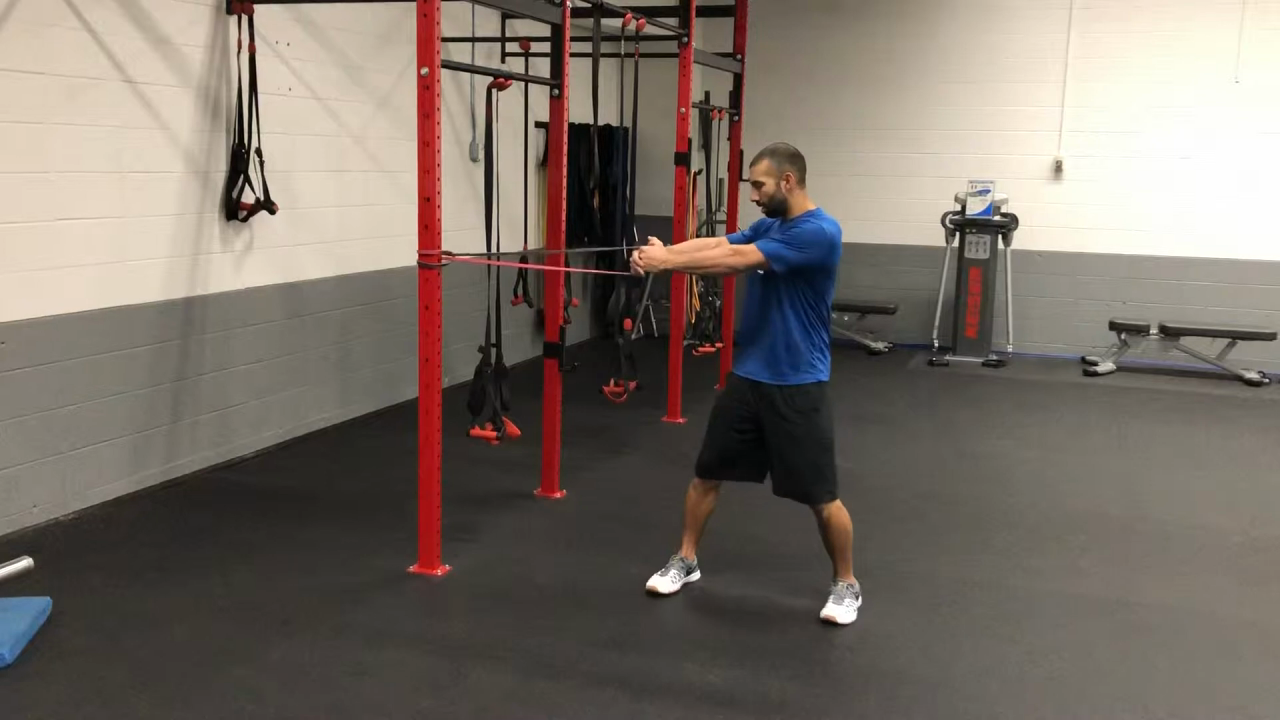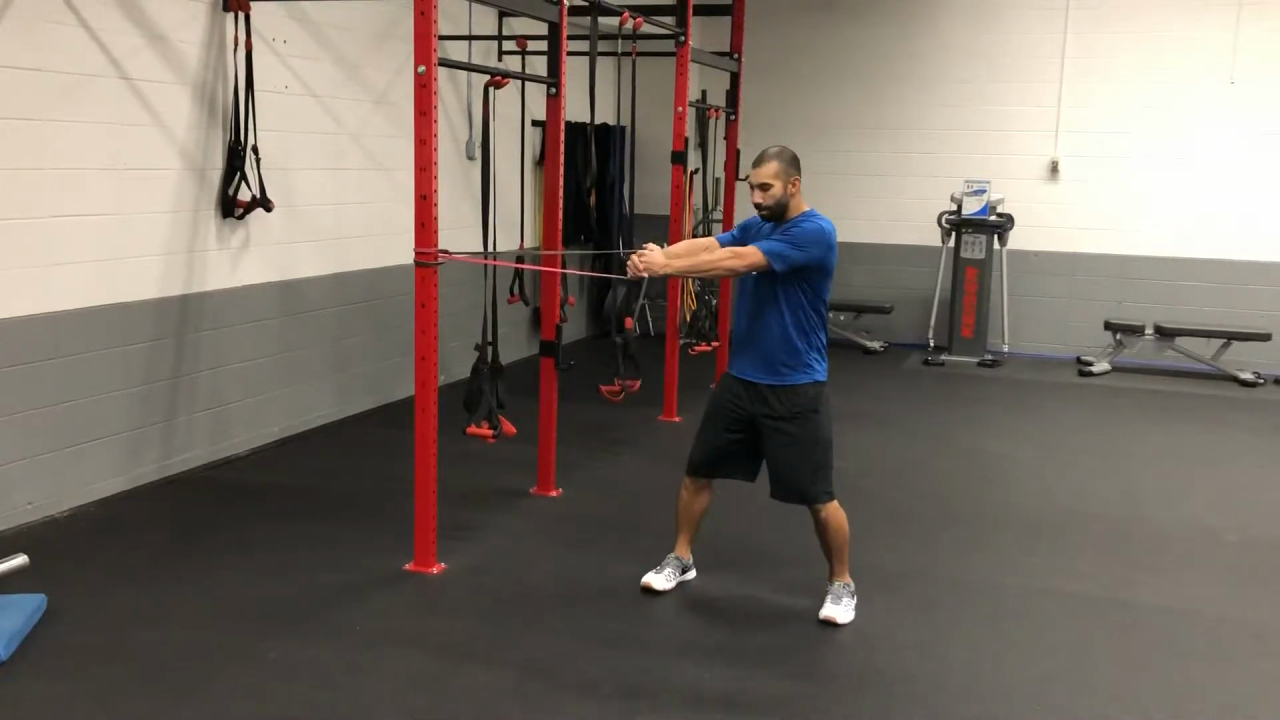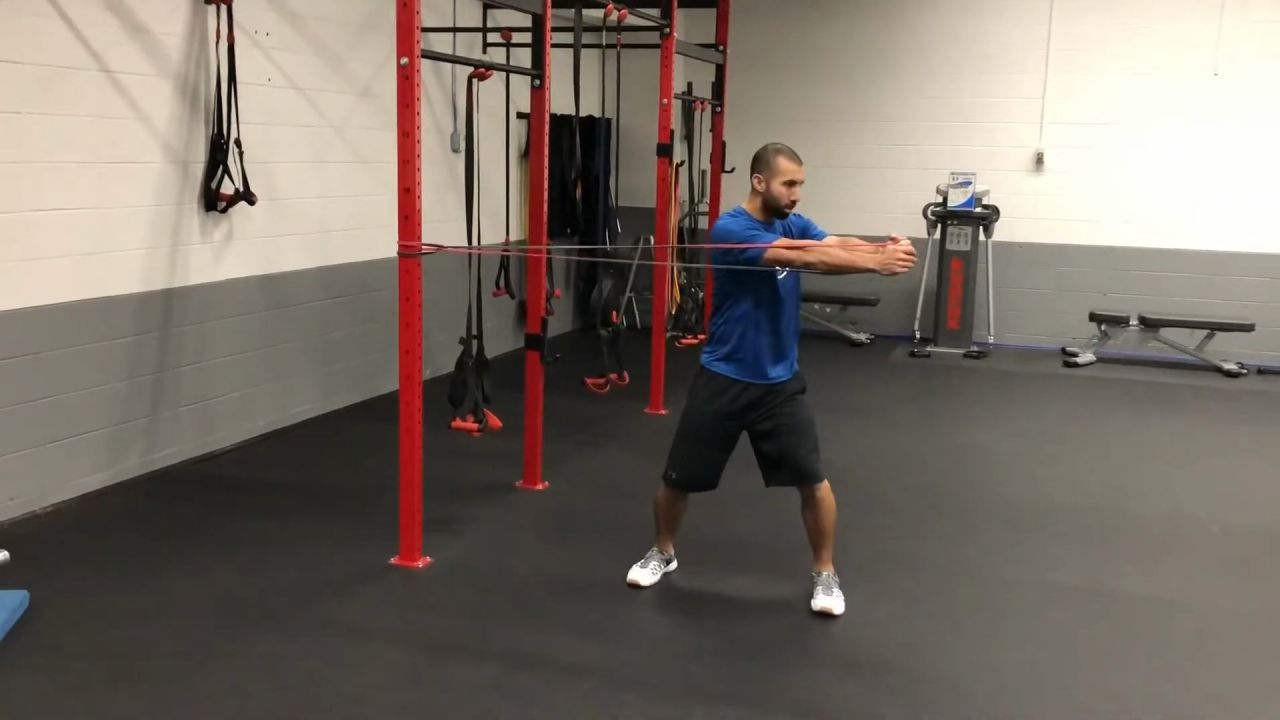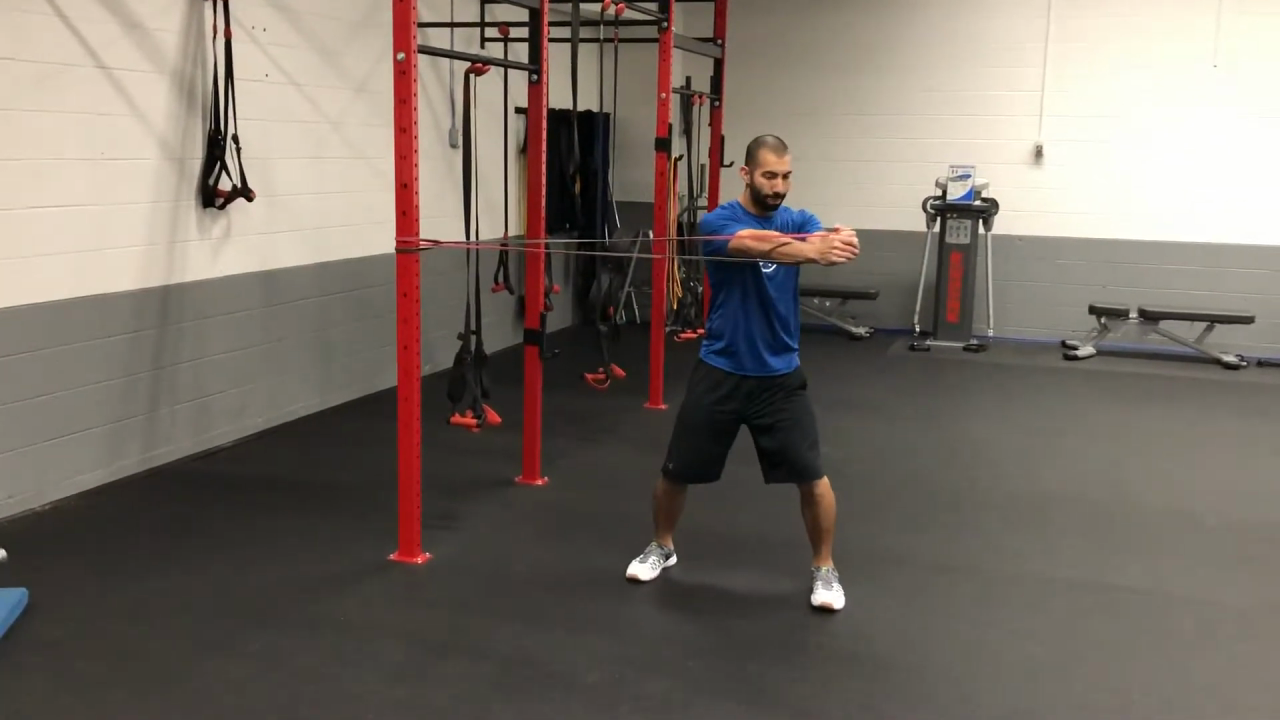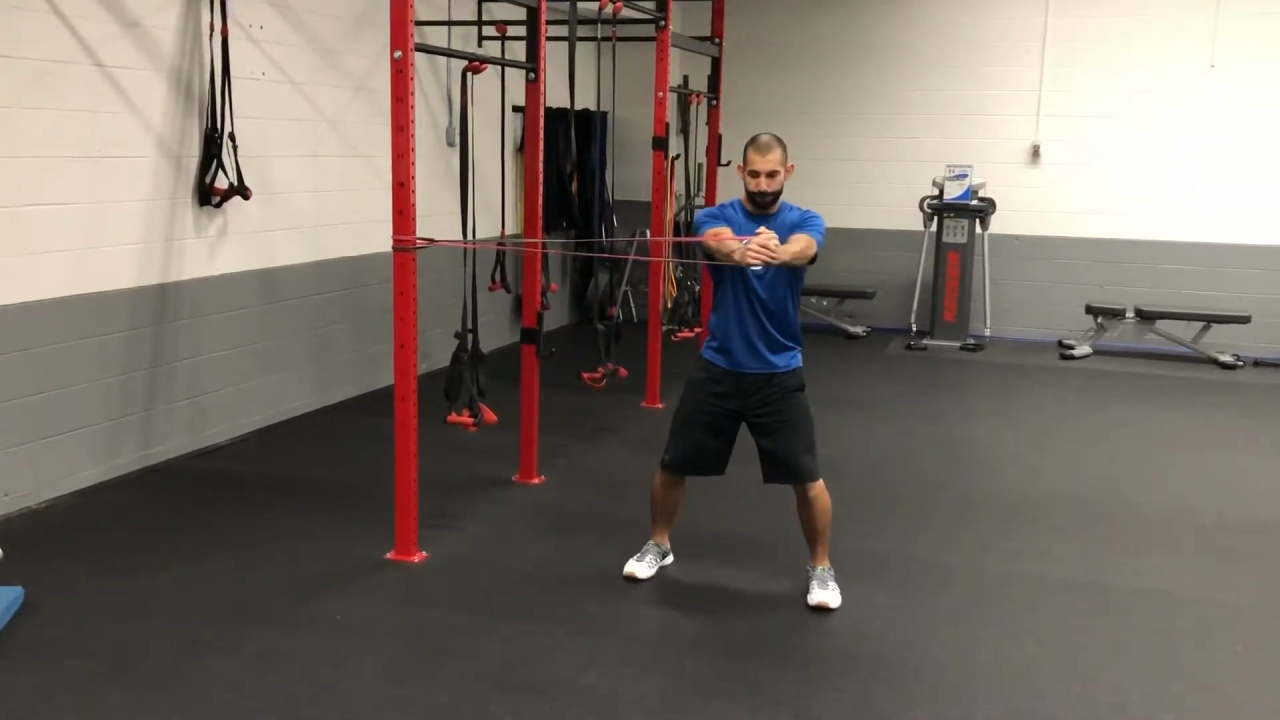
dt=1s
person 1, frame 1
left shoulder: (819, 233)
right shoulder: (766, 227)
left elbow: (738, 260)
right elbow: (714, 245)
left wrist: (667, 262)
right wrist: (662, 252)
left hip: (798, 385)
right hip: (746, 377)
left knee: (821, 497)
right knee: (706, 474)
left ankle: (845, 584)
right ankle: (685, 561)
person 1, frame 2
left shoulder: (815, 234)
right shoulder: (754, 226)
left elbow: (741, 263)
right elbow: (705, 247)
left wrist: (668, 266)
right wrist: (658, 255)
left hip: (797, 388)
right hip: (741, 379)
left knee: (819, 496)
right knee: (698, 472)
left ankle: (841, 584)
right ankle: (680, 559)
person 1, frame 3
left shoulder: (795, 224)
right shoulder: (731, 230)
left elbow: (837, 245)
right elbow: (802, 258)
left wrist: (883, 248)
right wrist: (876, 263)
left hip: (781, 381)
right hip: (724, 379)
left knee: (813, 481)
right knee: (678, 479)
left ankle: (824, 573)
right ankle: (662, 552)
person 1, frame 4
left shoulder: (799, 220)
right shoulder: (718, 222)
left elbow: (818, 240)
right elbow: (761, 245)
left wrist: (838, 243)
right wrist: (815, 252)
left hip: (780, 375)
right hip: (720, 372)
left knee: (812, 477)
right knee: (676, 472)
left ankle: (824, 568)
right ankle: (661, 546)
person 1, frame 5
left shoulder: (805, 222)
right shoulder: (716, 217)
left elbow: (803, 249)
right elbow: (718, 242)
left wrist: (777, 252)
right wrist: (739, 250)
left hip: (778, 374)
right hip: (718, 368)
left knee: (806, 479)
right knee: (673, 465)
left ankle: (820, 567)
right ankle: (659, 545)
